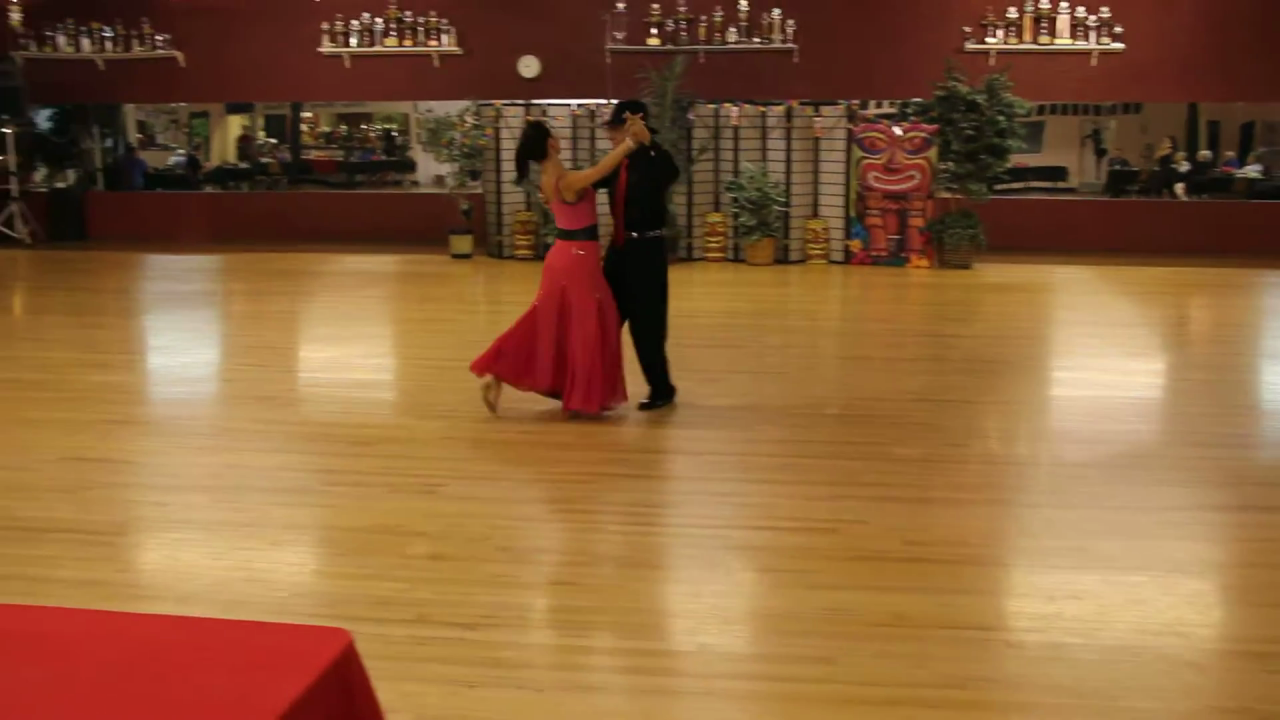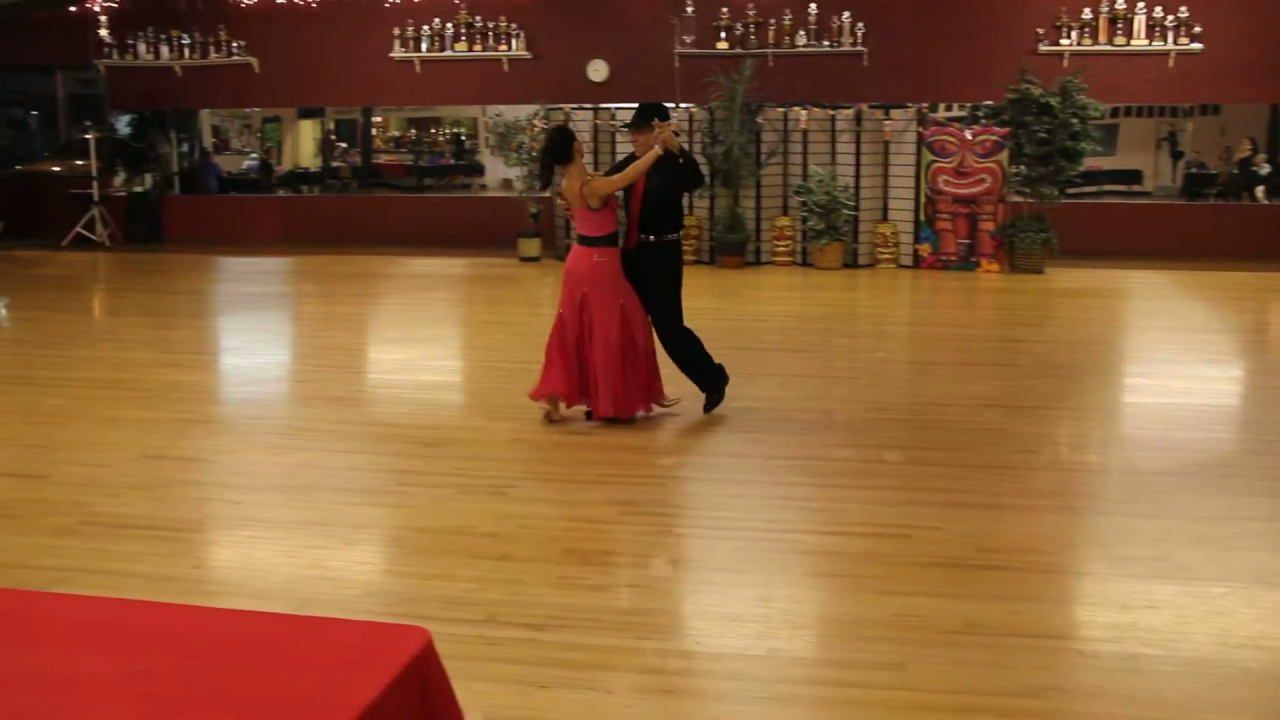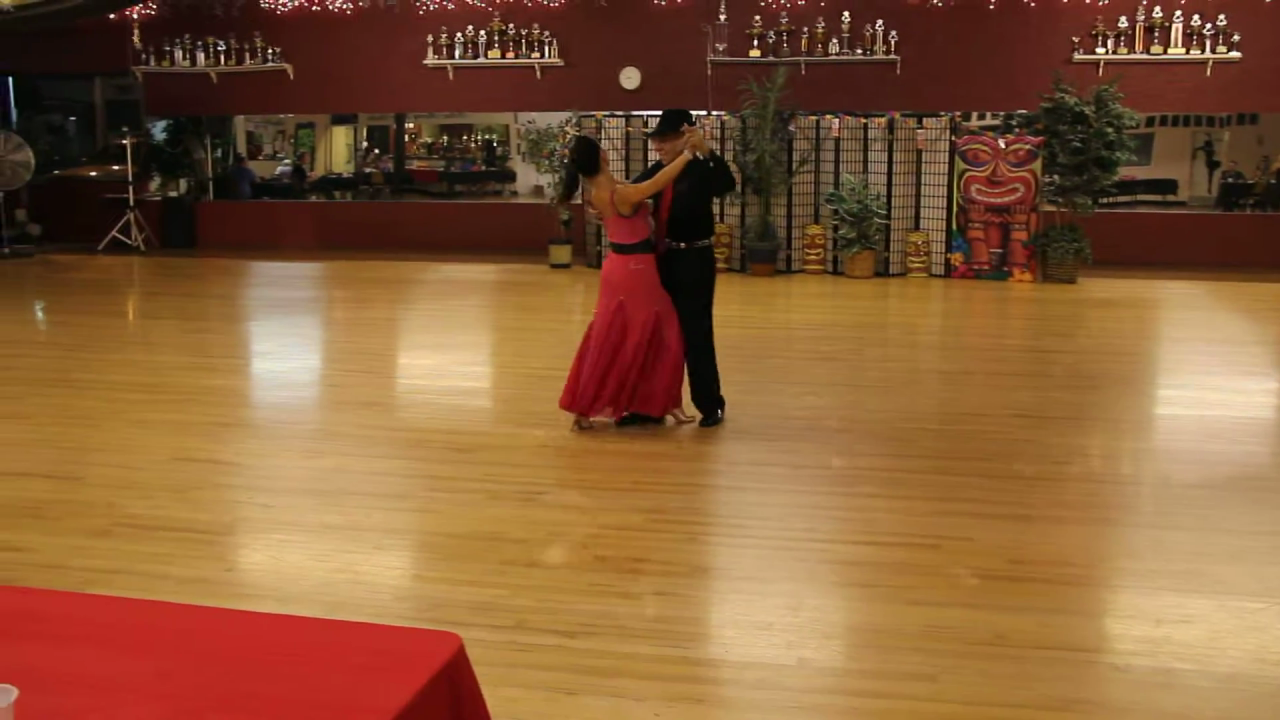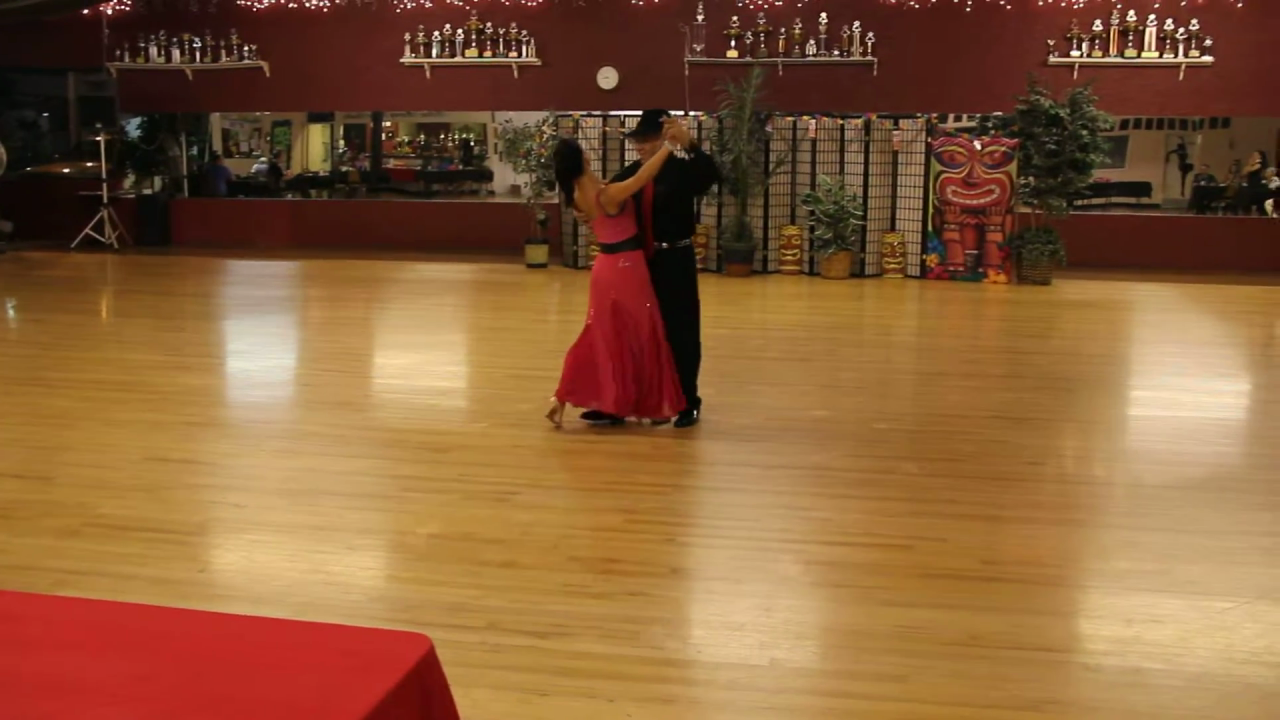
dt=0.4s
person 1, frame 1
left shoulder: (650, 163)
right shoulder: (616, 162)
left elbow: (672, 173)
left wrist: (646, 141)
left hip: (647, 250)
right hip: (620, 248)
left knee: (647, 322)
left ankle: (661, 389)
person 1, frame 2
left shoulder: (674, 164)
right shoulder: (630, 164)
left elbow: (695, 181)
left wrist: (675, 147)
left hip: (663, 252)
right hip: (634, 251)
left knee: (668, 325)
left ankle: (713, 379)
person 1, frame 3
left shoulder: (700, 171)
right shoulder: (656, 171)
left elbow: (726, 184)
left wrist: (706, 151)
left hip: (695, 260)
right hip: (663, 258)
left knee: (695, 333)
left ankle: (711, 403)
person 1, frame 4
left shoulder: (683, 170)
right shoulder: (635, 171)
left elbow: (711, 177)
left wrist: (689, 144)
left hip: (676, 260)
right hip: (643, 259)
left knee: (681, 333)
left ankle: (688, 404)
person 2, frame 1
left shoulder: (547, 179)
right shoulder: (568, 181)
left elbow: (593, 176)
right elbow: (602, 168)
right wrist: (631, 141)
left hip: (561, 255)
right hip: (580, 258)
left knee: (544, 322)
right knee: (590, 325)
left ankle: (497, 375)
right ankle: (587, 396)
person 2, frame 2
left shoulder: (566, 185)
right shoulder: (592, 187)
right elbow: (628, 176)
right wrist: (659, 148)
left hip: (579, 261)
right hip: (602, 265)
left knee: (573, 331)
right knee: (622, 329)
left ankle: (554, 400)
right ankle: (629, 399)
person 2, frame 3
left shoulder: (594, 194)
right shoulder: (623, 194)
right elbow: (660, 181)
right wrist: (688, 153)
left hip: (615, 268)
right hip: (638, 271)
left knee: (605, 340)
right knee: (663, 338)
left ankle: (583, 408)
right ankle: (664, 405)
person 2, frame 4
left shoulder: (578, 196)
right shoulder: (608, 194)
right elbow: (643, 176)
right wrist: (668, 146)
left hip: (604, 269)
right hip: (627, 269)
left knee: (598, 337)
right knee: (642, 337)
left ankle: (562, 401)
right ankle: (647, 406)
